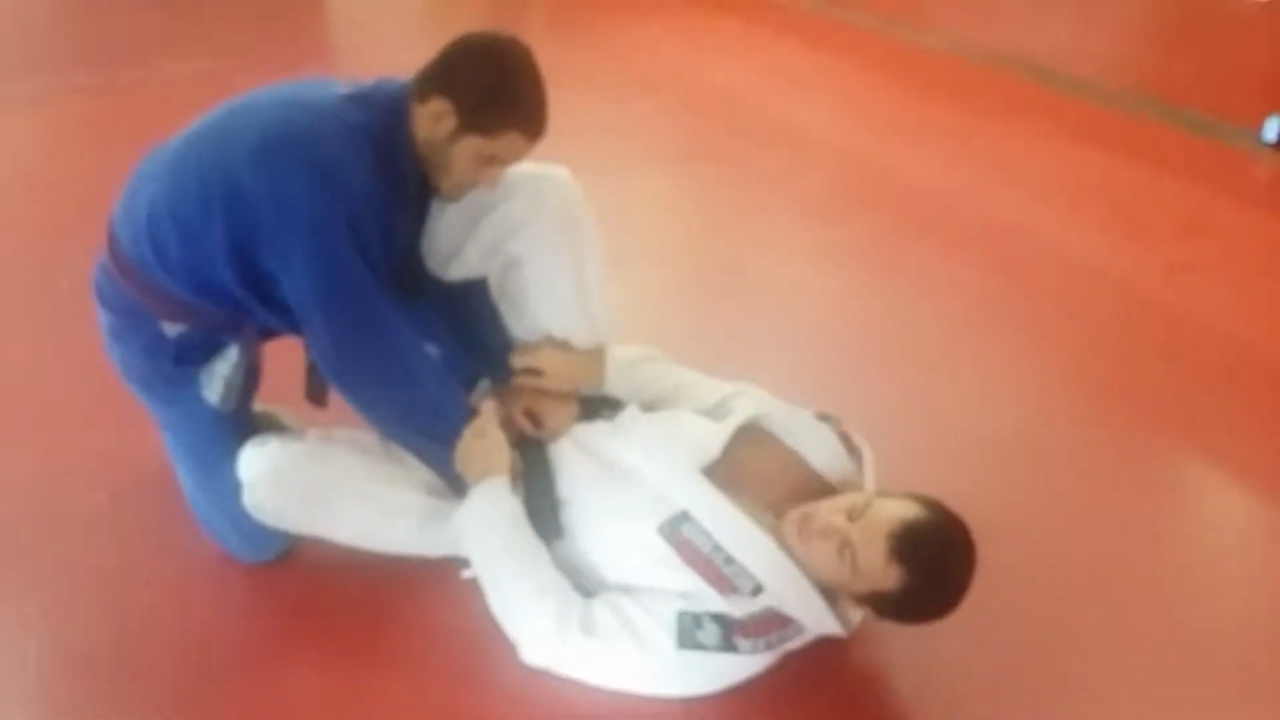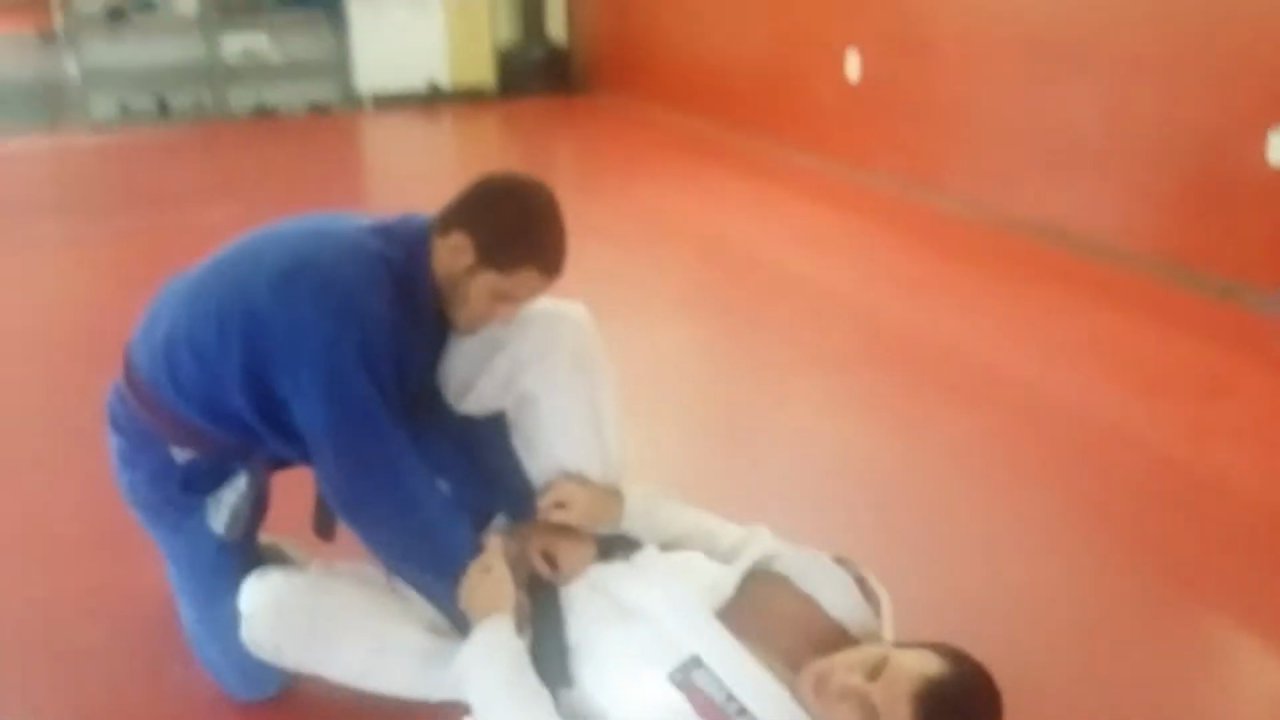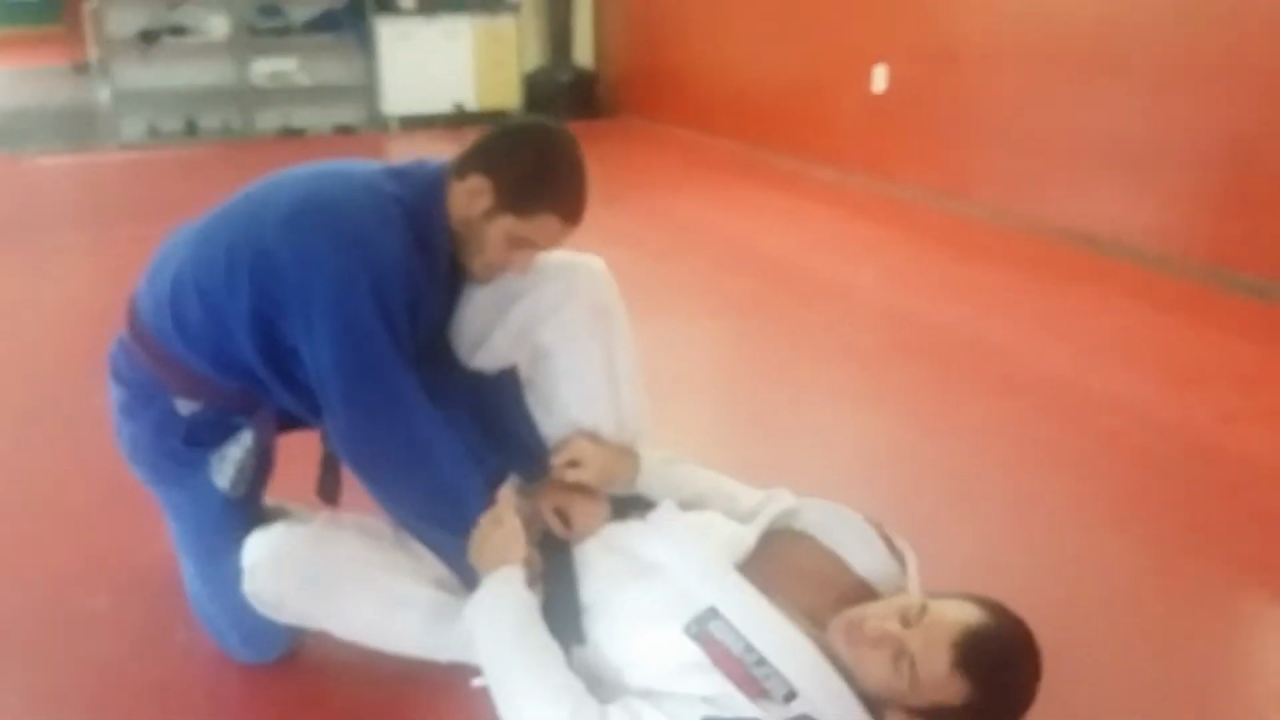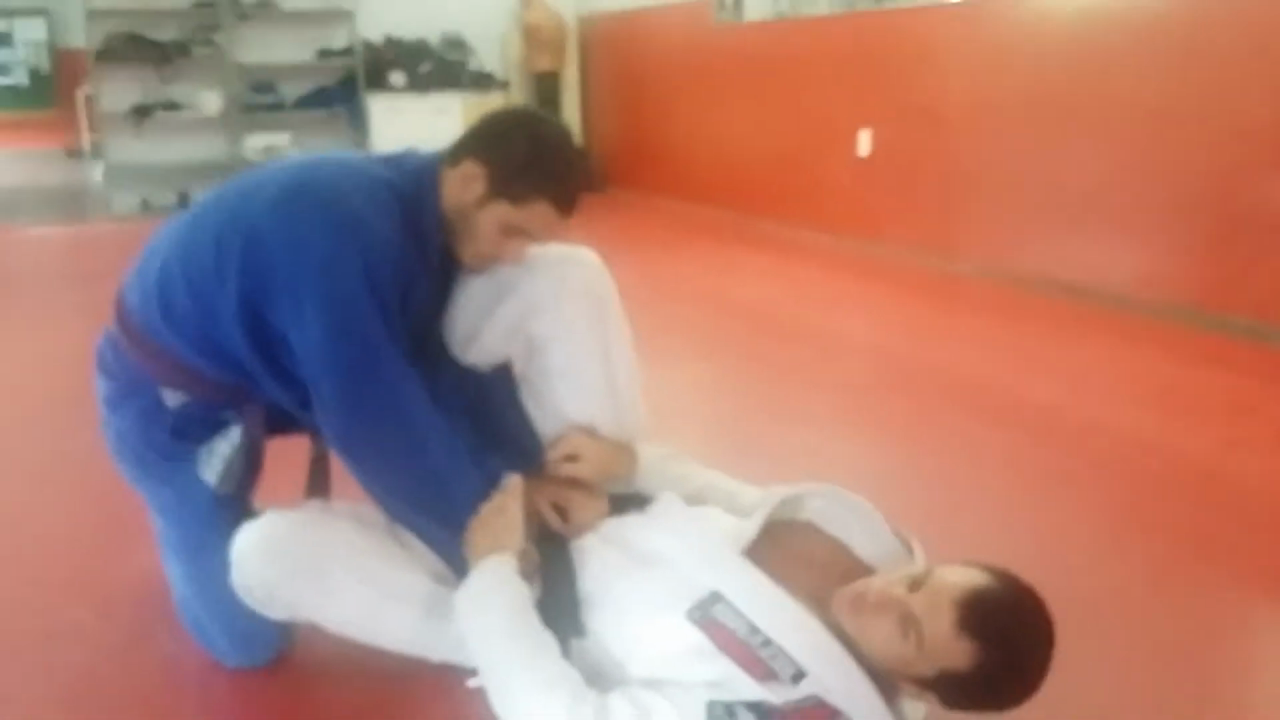
dt=0.5s
person 1, frame 1
left shoulder: (733, 638)
right shoulder: (830, 453)
left elbow: (557, 635)
right elbow: (728, 402)
left wrist: (488, 492)
right wrist: (596, 367)
left hip: (519, 506)
right hip: (574, 400)
left knee: (267, 474)
left ankle: (255, 431)
person 1, frame 2
right shoulder: (848, 601)
right elbow: (744, 550)
left wrist: (490, 634)
right wrist: (620, 509)
right hip: (609, 563)
left knee: (267, 608)
right knee: (553, 328)
person 1, frame 3
right shoulder: (869, 553)
right elbow: (750, 509)
left wrist: (500, 583)
right wrist: (629, 469)
left hip: (534, 603)
right hip: (604, 514)
left knee: (274, 559)
person 1, frame 4
right shoulder: (866, 539)
left wrist: (491, 572)
right wrist: (631, 464)
left hip: (532, 604)
right hip: (601, 514)
left knee: (264, 555)
person 2, frame 1
left shoulder: (387, 127)
right shoulder: (319, 175)
left elbow: (425, 277)
right elbow: (364, 351)
left wrist: (507, 370)
left hip: (247, 276)
right hip: (169, 312)
right knee: (257, 535)
right ankle: (204, 425)
person 2, frame 2
left shoulder: (406, 263)
right shoulder: (340, 302)
left elbow: (440, 413)
right elbow: (375, 481)
left wrist: (524, 515)
left hip: (262, 404)
right hip: (179, 437)
right knee: (254, 672)
right ankle: (206, 556)
person 2, frame 3
left shoulder: (428, 214)
right shoulder: (353, 245)
left elbow: (458, 369)
right elbow: (386, 433)
left wrist: (541, 475)
left hip: (278, 361)
right hip: (184, 393)
right knee: (260, 635)
right ankle: (210, 516)
person 2, frame 4
left shoulder: (418, 211)
right shoulder: (348, 231)
left elbow: (452, 369)
right elbow: (375, 422)
left wrist: (531, 472)
left hip: (265, 361)
right hip: (170, 388)
right knee: (247, 640)
right ankle: (200, 526)
